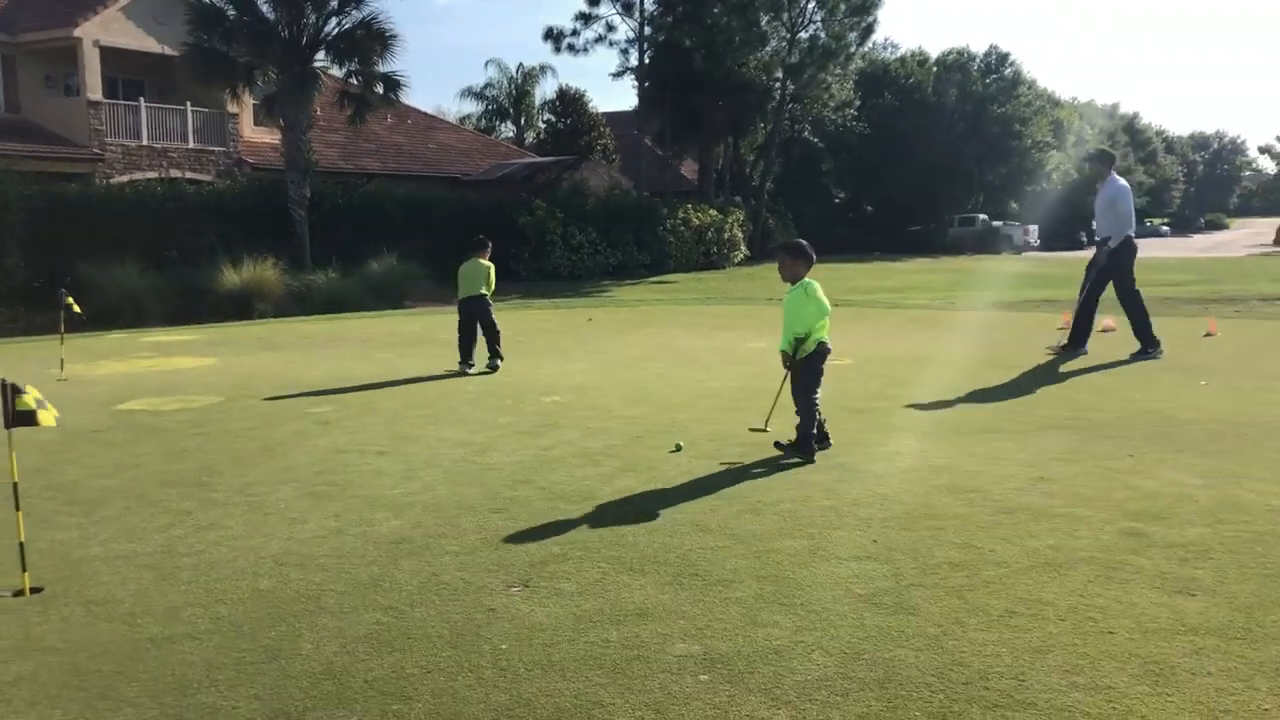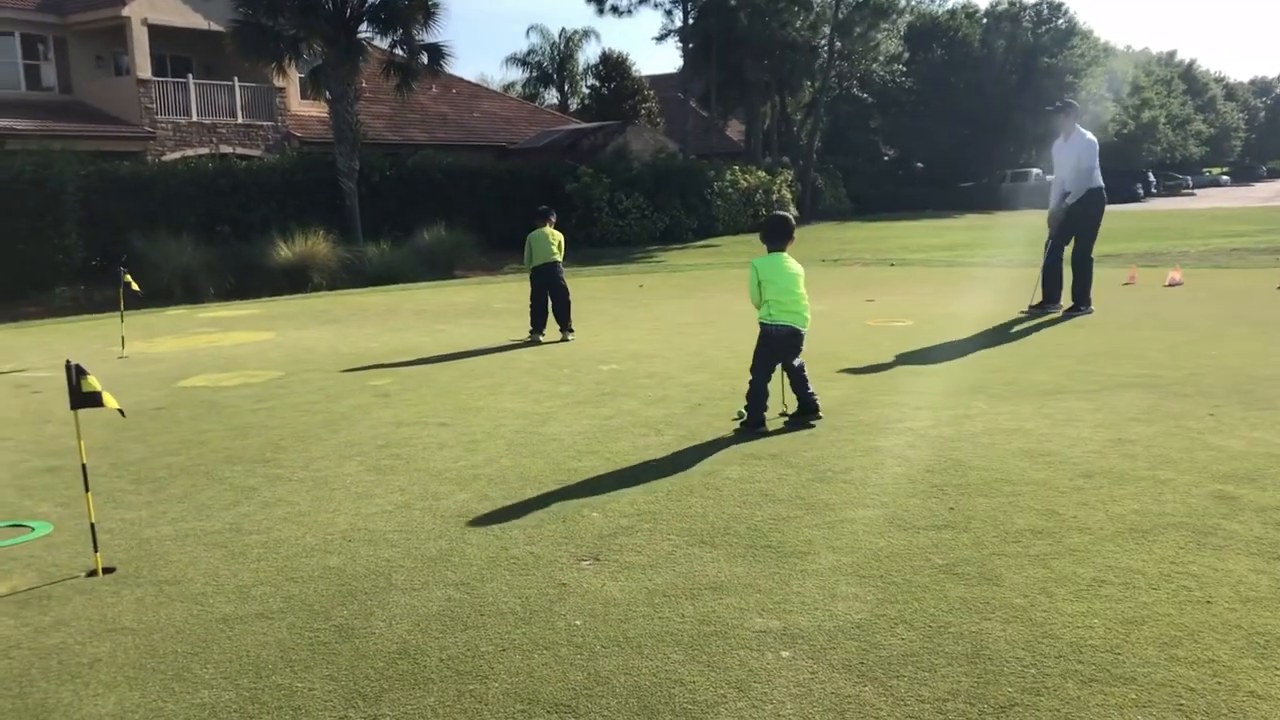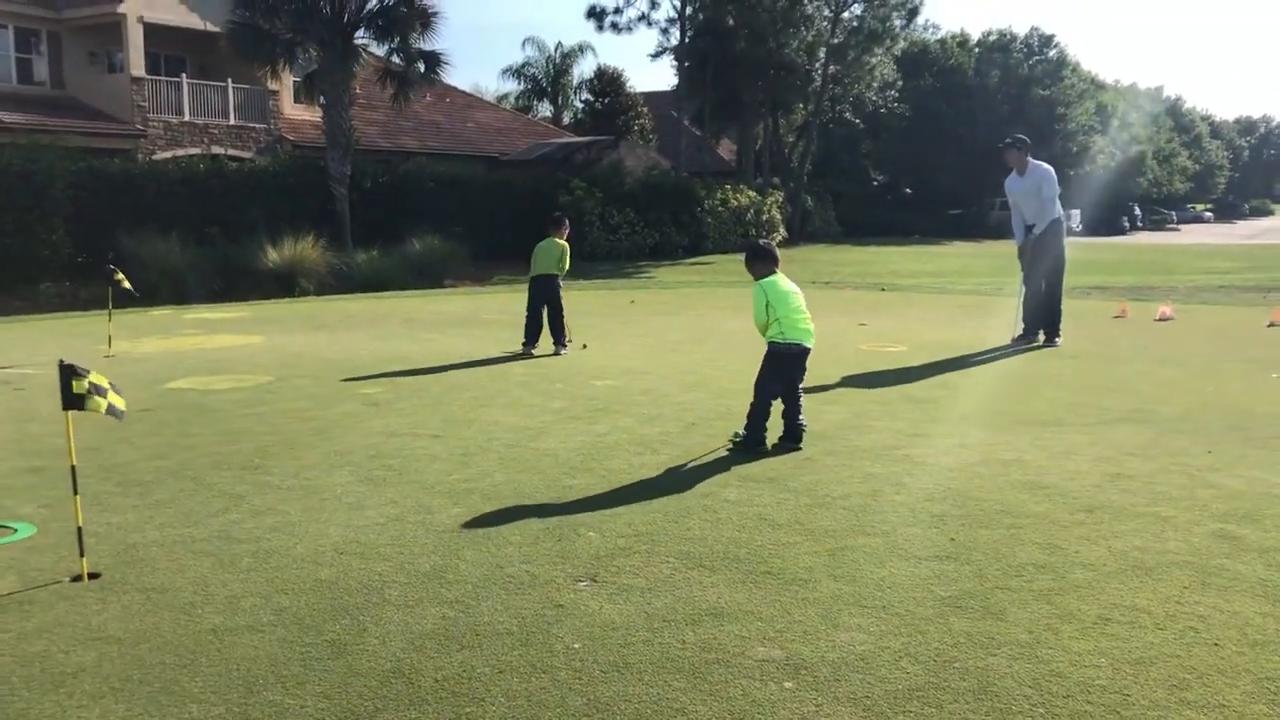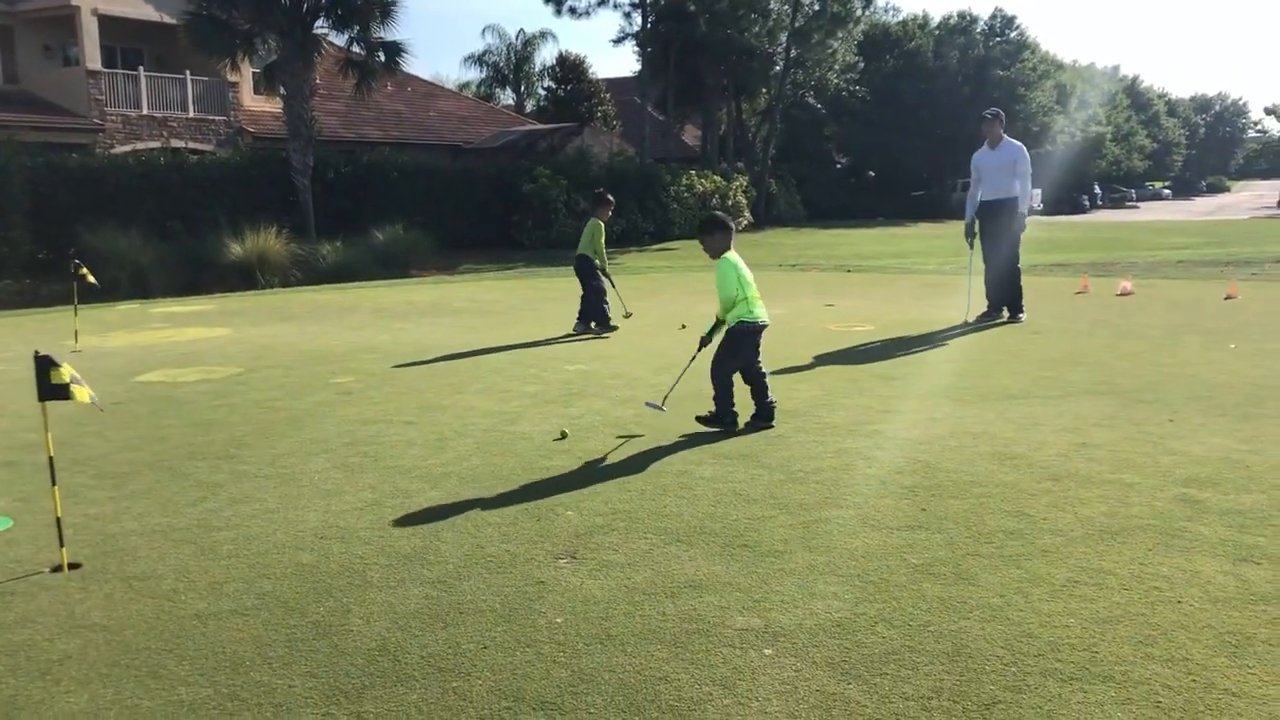
dt=1s
person 1, frame 1
left shoulder: (809, 286)
right shoulder: (790, 293)
left elbow: (824, 309)
left wrist: (802, 334)
right wrist: (785, 349)
left hip: (813, 350)
right hip: (798, 354)
left knee: (806, 397)
right knee: (803, 398)
left ankle: (805, 444)
right ankle: (818, 437)
person 1, frame 2
left shoulder: (758, 265)
right shoulder: (797, 267)
left elbow: (756, 299)
right elbow: (798, 296)
left hip: (773, 327)
right hip: (798, 326)
left knee: (760, 374)
right knee: (795, 367)
left ankle: (755, 420)
right ankle: (808, 409)
person 1, frame 3
left shoulder: (763, 286)
right shoulder: (792, 286)
left elbow: (761, 320)
right elbow: (795, 315)
left wrist: (768, 335)
left hip: (782, 345)
right hip: (804, 343)
left knee: (764, 391)
right knee: (793, 391)
left ankle: (754, 439)
right ankle: (793, 436)
person 1, frame 4
left shoulder: (725, 262)
right shoulder: (733, 261)
left elbow: (729, 296)
left wrist: (720, 316)
right wrist: (710, 332)
left hip: (743, 324)
right hip: (752, 322)
left knee: (720, 368)
right knee: (752, 370)
left ankle: (724, 416)
right ankle: (764, 414)
person 2, frame 1
left shoulder: (1119, 187)
right shoulder: (1103, 188)
left elbow: (1127, 223)
left wrist: (1108, 249)
left hip: (1119, 247)
right hip: (1107, 248)
left knee: (1127, 295)
right knee: (1088, 294)
left ankle: (1150, 344)
right ankle: (1077, 343)
person 2, frame 2
left shoulder: (1087, 141)
right shoulder: (1058, 145)
left elbow: (1086, 179)
left wrist: (1063, 206)
right wrist: (1053, 208)
left hip: (1090, 198)
right hip: (1070, 200)
left knee: (1081, 252)
right knee: (1053, 247)
left ankle: (1083, 303)
right ankle: (1050, 299)
person 2, frame 3
left shoulder: (1044, 172)
right shoulder: (1010, 182)
left elbow: (1050, 207)
right elbow: (1016, 214)
left wrist: (1033, 236)
right wrist: (1020, 243)
left hip: (1051, 228)
right hip: (1030, 232)
left knee: (1052, 282)
right knee: (1031, 283)
left ankle: (1053, 332)
right ankle: (1031, 330)
person 2, frame 4
left shoulder: (1016, 149)
right shoulder: (978, 156)
left elbow: (1025, 183)
right elbow: (974, 188)
left wrist: (1022, 213)
right wrist: (969, 220)
left hip: (1008, 207)
right hip: (986, 210)
left knee: (1010, 260)
right knee: (991, 262)
left ankle: (1016, 309)
right ankle: (995, 307)
